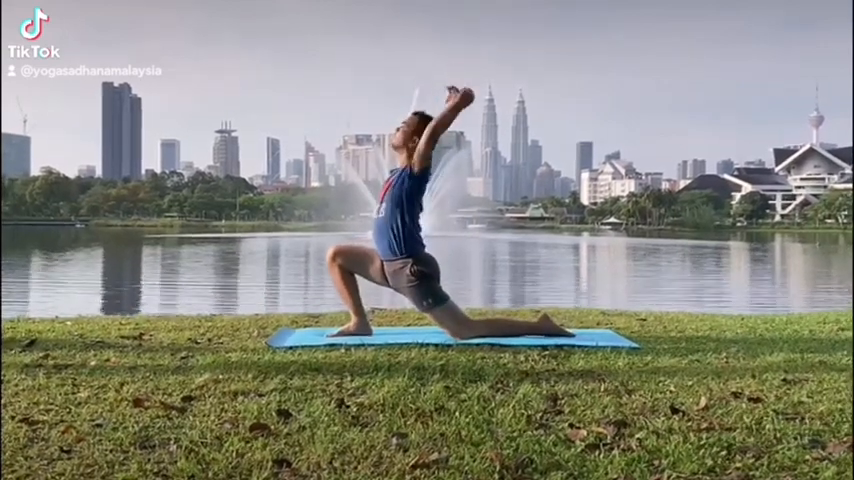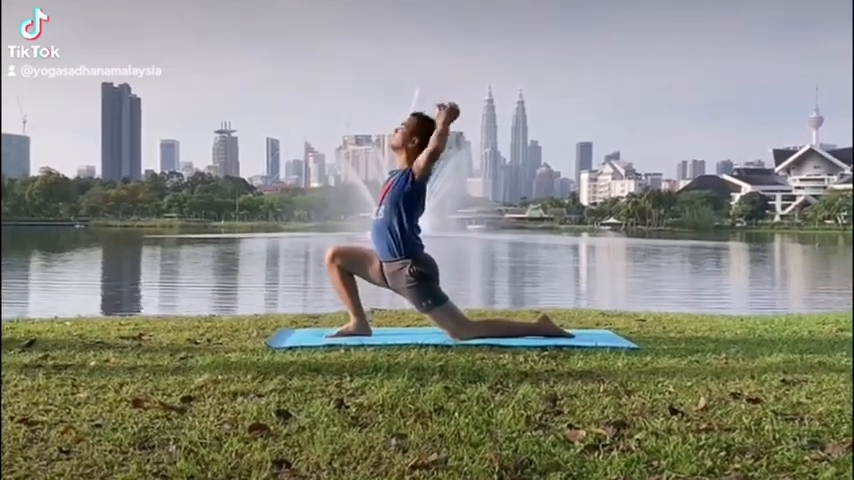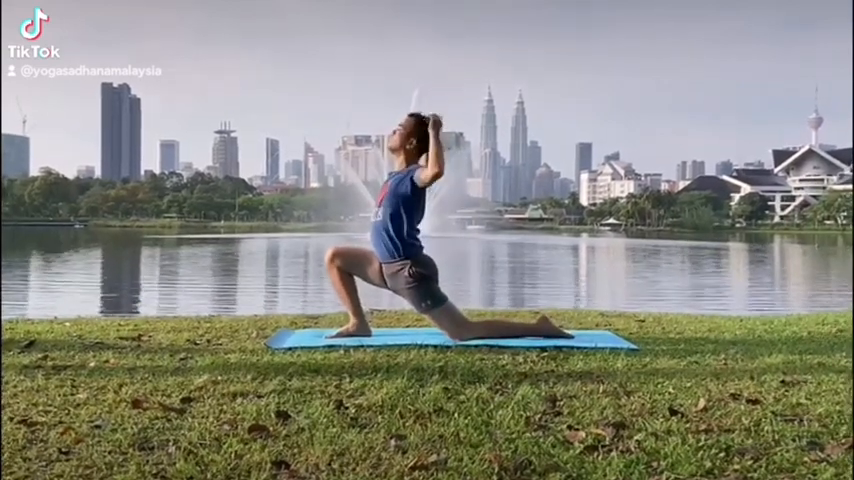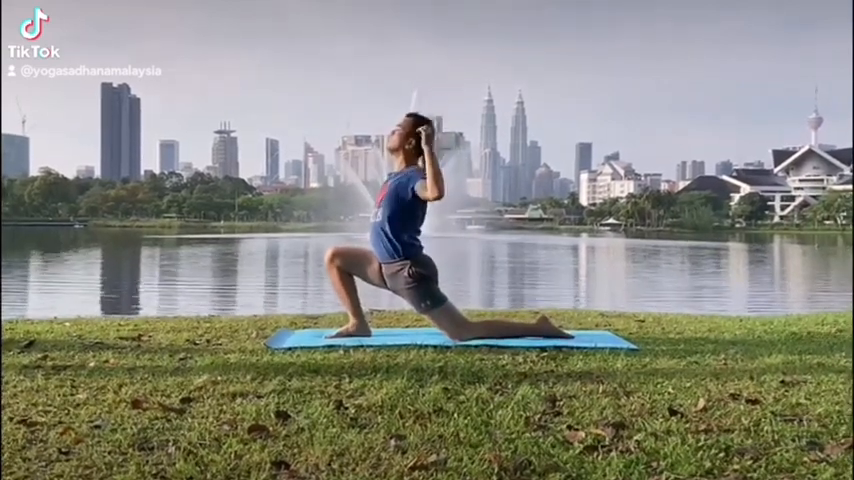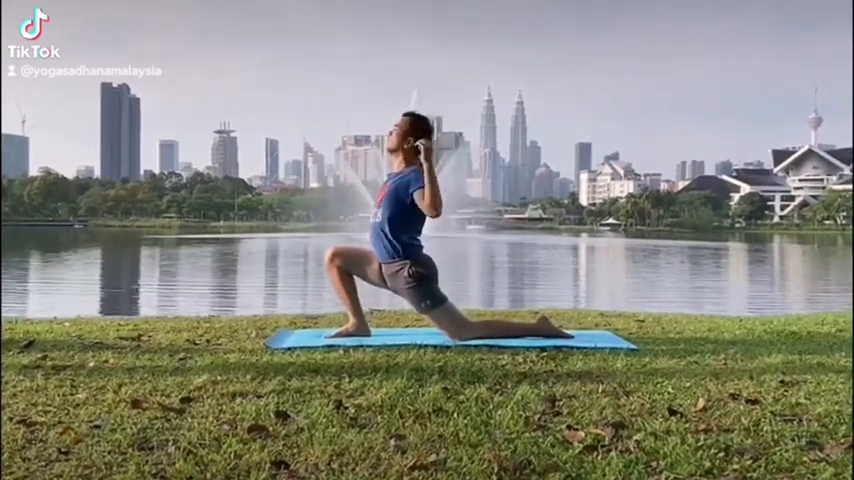
dt=0.2s
person 1, frame 1
left shoulder: (414, 172)
right shoulder: (401, 173)
left elbow: (432, 133)
right elbow: (432, 132)
left wrist: (457, 105)
right wrist: (451, 107)
left hip: (411, 270)
right hip: (391, 264)
left knee: (465, 331)
right knee: (337, 256)
left ankle: (539, 326)
right ankle: (359, 323)
person 1, frame 2
left shoulder: (413, 174)
right shoulder: (401, 175)
left elbow: (434, 150)
left wrist: (445, 121)
left hip: (410, 270)
right hip: (391, 265)
left knee: (464, 332)
right knee: (336, 257)
left ankle: (538, 327)
right ankle: (359, 323)
person 1, frame 3
left shoulder: (412, 175)
right shoulder: (399, 175)
left elbow: (436, 170)
left wrist: (434, 133)
left hip: (410, 271)
right hip: (389, 266)
left knee: (463, 332)
right knee: (335, 257)
left ankle: (537, 328)
right ankle: (358, 323)
person 1, frame 4
left shoulder: (413, 176)
right shoulder: (399, 175)
left elbow: (436, 191)
left wrist: (429, 149)
left hip: (409, 271)
right hip: (388, 266)
left knee: (463, 332)
right knee: (335, 257)
left ankle: (537, 328)
right ankle: (358, 324)
person 1, frame 5
left shoulder: (414, 177)
right shoulder: (398, 176)
left elbow: (434, 209)
left wrist: (427, 162)
left hip: (409, 271)
right hip: (389, 266)
left knee: (463, 332)
right knee: (335, 257)
left ankle: (536, 328)
right ankle: (358, 324)
